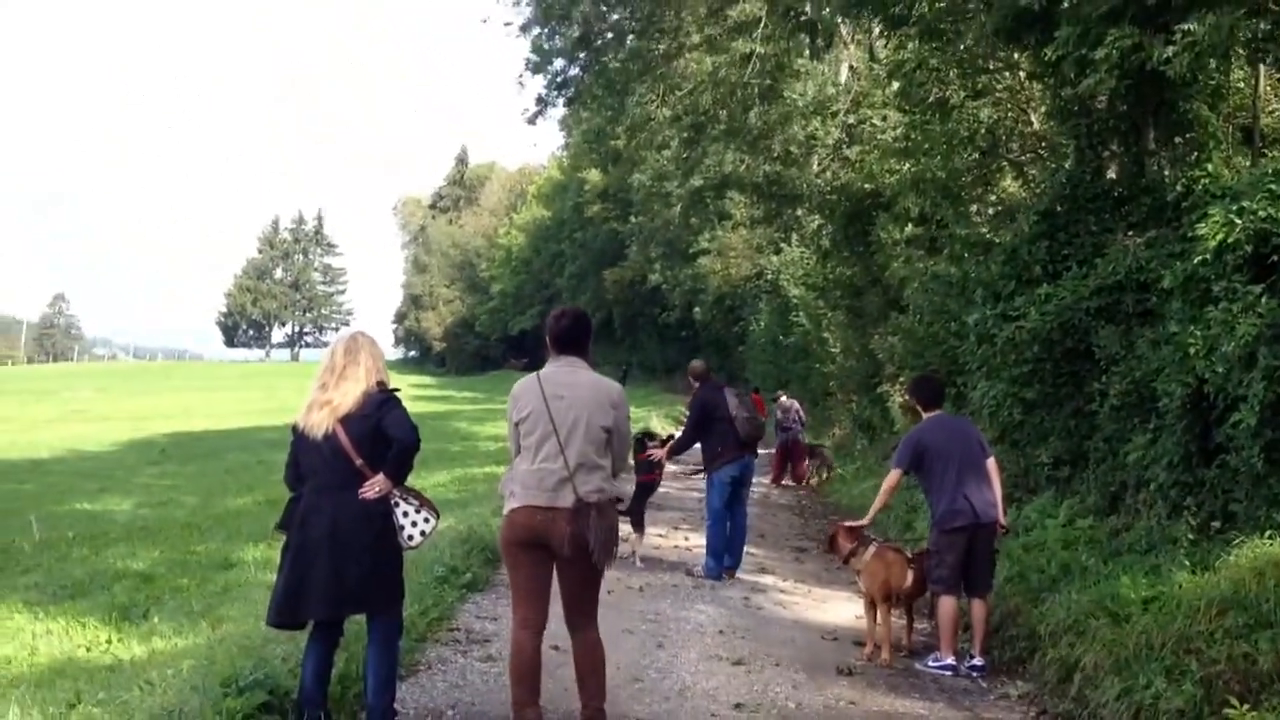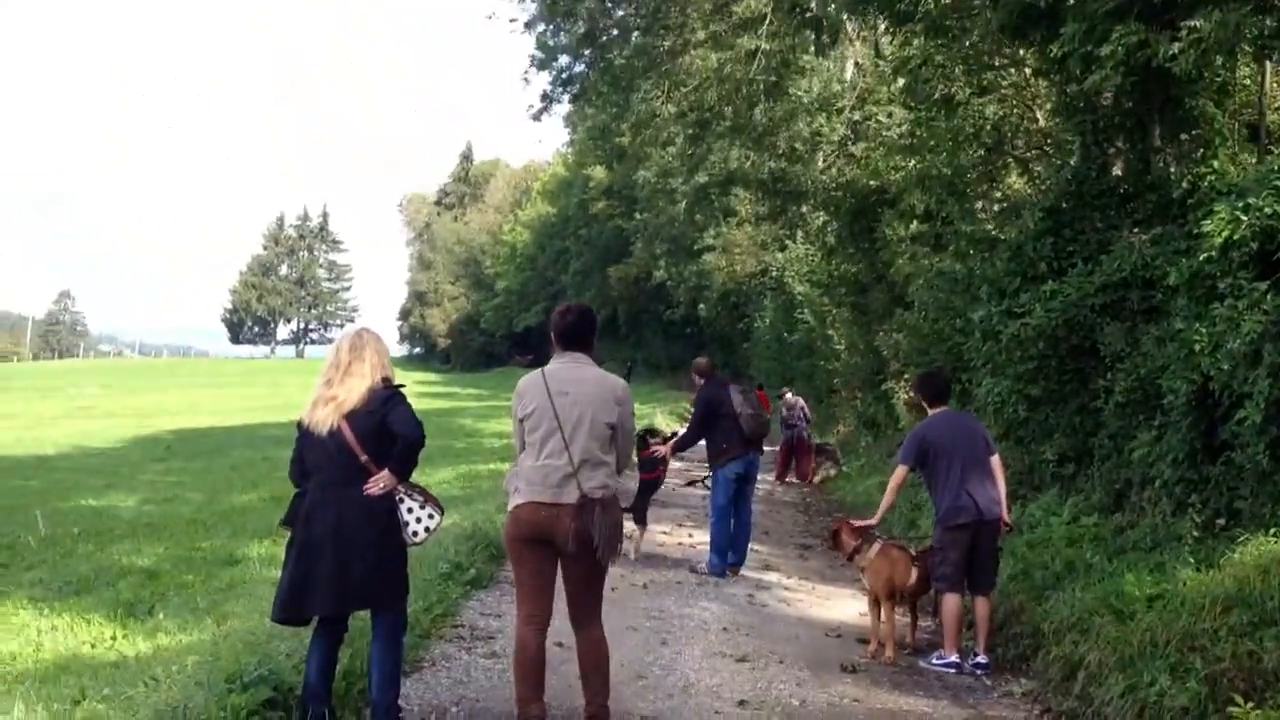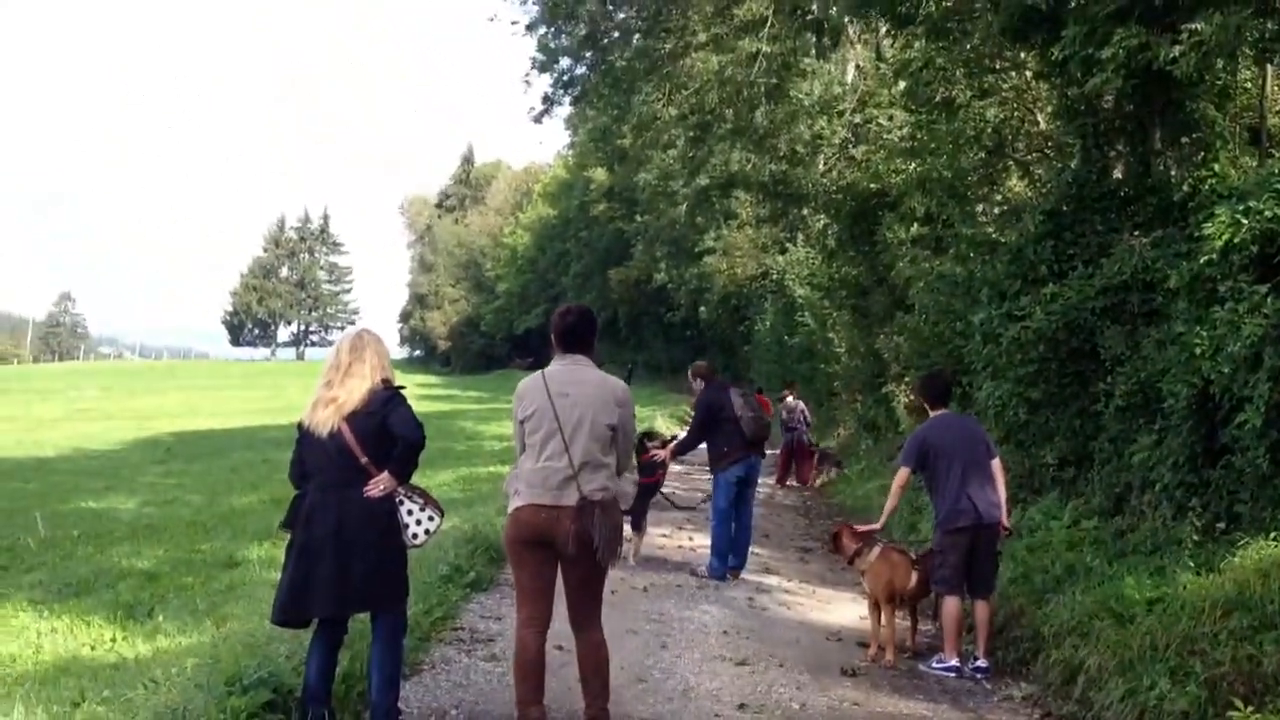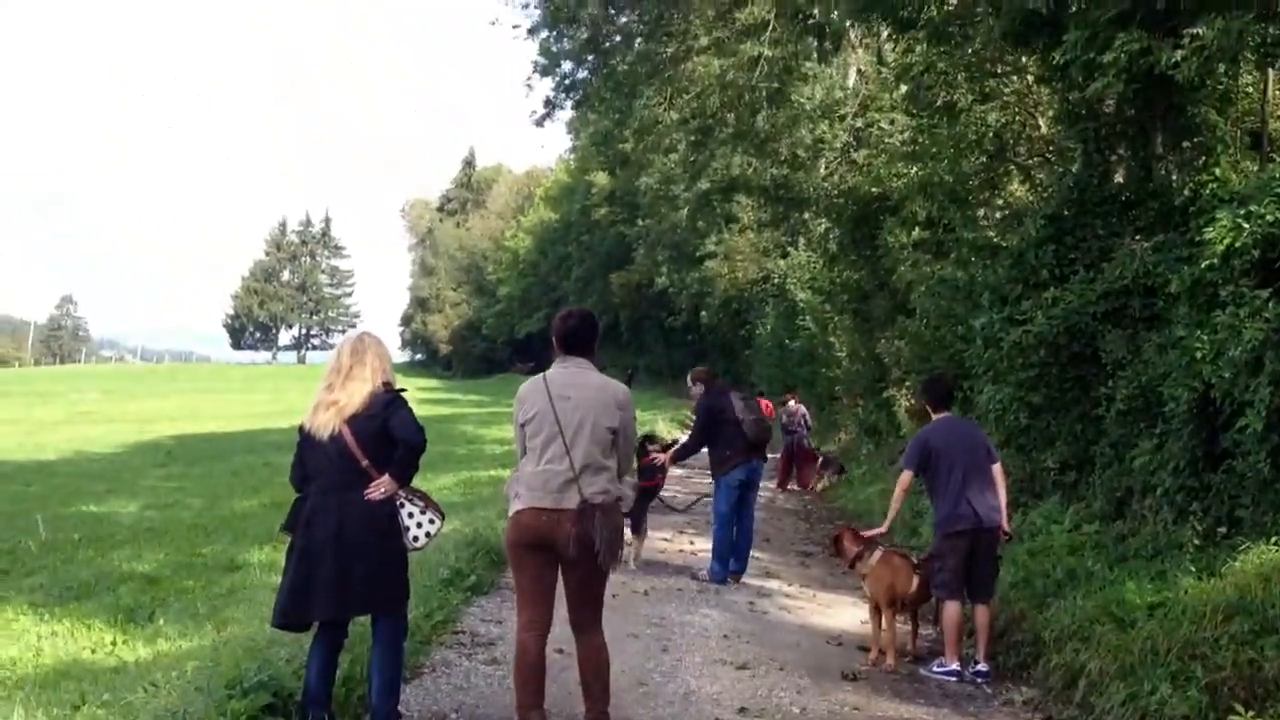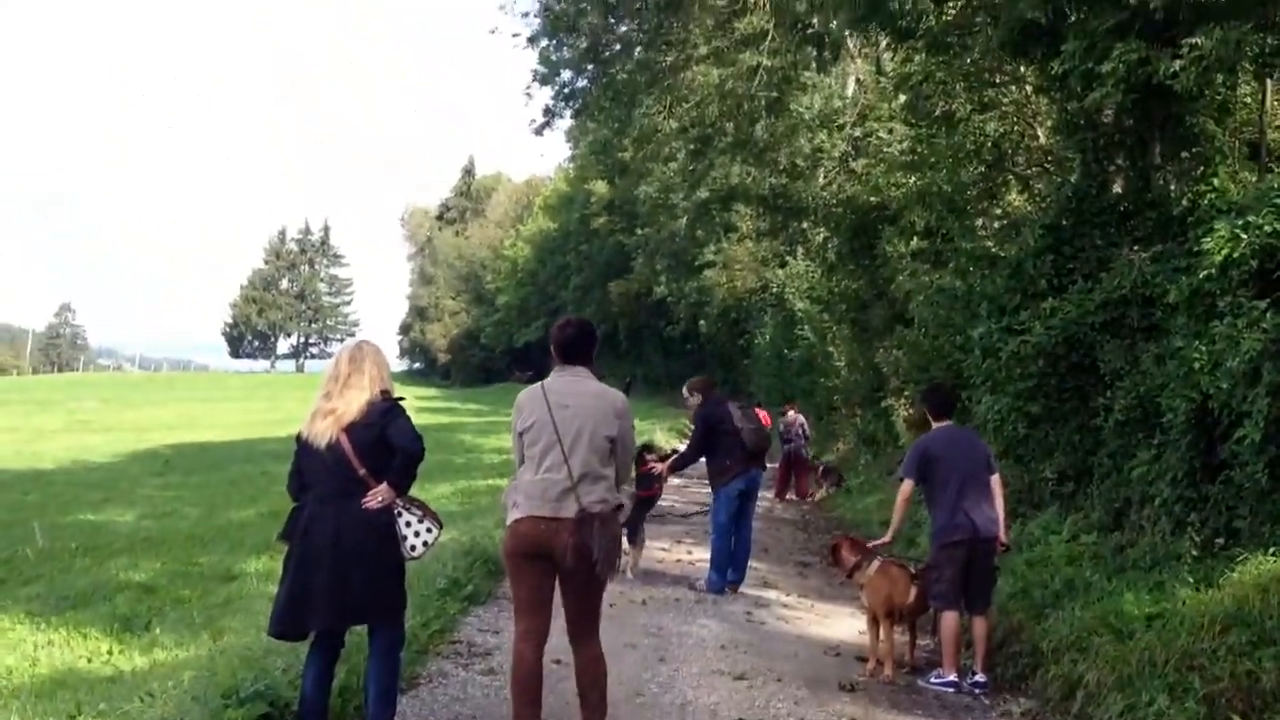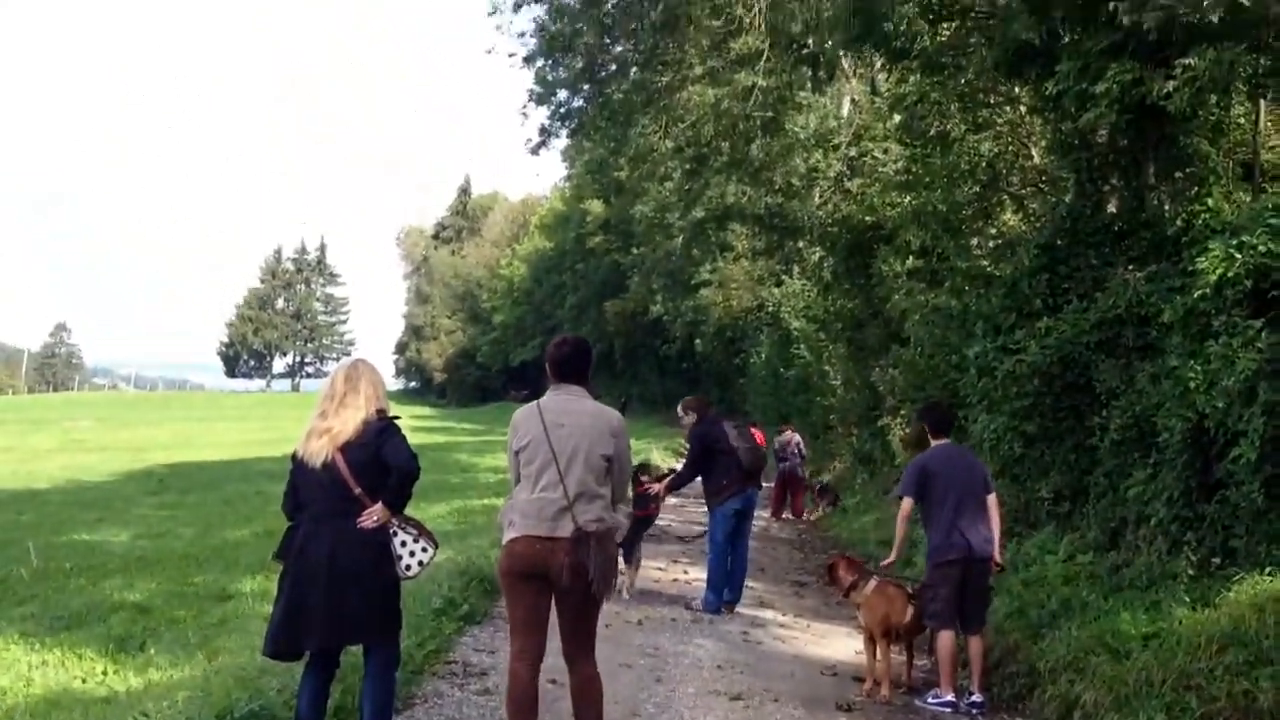
dt=0.1s
person 1, frame 1
left shoulder: (523, 389)
right shoulder: (610, 392)
left elbow: (514, 451)
right elbow: (620, 462)
left hip: (526, 512)
left knee: (527, 623)
right knee: (584, 624)
person 1, frame 2
left shoulder: (528, 385)
right shoulder: (615, 389)
left elbow: (519, 448)
right elbow: (624, 458)
left hip: (530, 508)
right hip: (590, 512)
left knee: (531, 619)
right knee: (588, 621)
person 1, frame 3
left shoulder: (528, 387)
right shoulder: (615, 391)
left elbow: (519, 450)
right elbow: (624, 460)
left hip: (530, 510)
right hip: (590, 514)
left knee: (530, 622)
right knee: (587, 623)
person 1, frame 4
left shoulder: (529, 390)
right shoulder: (617, 394)
left elbow: (520, 454)
right elbow: (625, 463)
left hip: (531, 513)
right hip: (591, 517)
left knee: (531, 625)
right knee: (588, 627)
person 1, frame 5
left shoulder: (527, 399)
right shoulder: (615, 403)
left elbow: (518, 461)
right elbow: (624, 471)
left hip: (530, 524)
left knee: (528, 634)
right knee: (585, 637)
person 1, frame 6
left shoulder: (523, 418)
right shoulder: (611, 422)
left elbow: (515, 480)
right elbow: (619, 491)
left hip: (525, 542)
right hip: (585, 544)
left knee: (524, 654)
right knee: (581, 656)
person 2, frame 1
left shoulder: (310, 412)
right shoulder: (379, 403)
left elbow: (294, 476)
right elbow: (408, 439)
right wrist: (390, 477)
left hip: (317, 531)
right hip: (365, 530)
left knee: (325, 624)
right knee: (383, 627)
person 2, frame 2
left shoulder: (316, 409)
right shoulder: (383, 399)
left elbow: (299, 472)
right elbow: (412, 435)
right wrist: (395, 473)
left hip: (321, 527)
right hip: (370, 527)
left knee: (330, 620)
right knee: (387, 623)
person 2, frame 3
left shoulder: (316, 410)
right shoulder: (384, 400)
left elbow: (298, 474)
right elbow: (412, 437)
right wrist: (395, 475)
left hip: (321, 528)
right hip: (370, 528)
left knee: (330, 623)
right knee: (387, 625)
person 2, frame 4
left shoulder: (317, 413)
right shoulder: (385, 403)
left elbow: (299, 477)
right elbow: (413, 440)
right wrist: (396, 478)
left hip: (322, 531)
right hip: (371, 531)
left knee: (330, 626)
right knee: (387, 628)
person 2, frame 5
left shoulder: (314, 422)
right shoulder: (383, 413)
left elbow: (297, 487)
right elbow: (412, 448)
right wrist: (393, 487)
left hip: (318, 543)
right hip: (368, 542)
left knee: (327, 635)
right knee: (385, 636)
person 2, frame 6
left shoulder: (310, 441)
right shoulder: (378, 431)
left elbow: (292, 505)
right elbow: (407, 467)
right wrist: (389, 506)
left hip: (314, 561)
right hip: (363, 561)
left knee: (321, 655)
right knee: (380, 656)
person 3, frame 1
left shoulder: (917, 436)
right shoulder: (967, 426)
left elbow: (891, 483)
right elbow: (993, 469)
left wrist: (868, 518)
right wrist: (1000, 512)
left hip: (951, 519)
right hip: (985, 517)
left knee: (947, 590)
right knee: (978, 591)
left ankle: (946, 658)
right ankle: (977, 657)
person 3, frame 2
left shoulder: (922, 433)
right shoulder: (973, 423)
left elbow: (898, 480)
right elbow: (997, 466)
left wrist: (877, 517)
right wrist: (1004, 509)
left hip: (955, 517)
right hip: (989, 515)
left knee: (950, 587)
right knee: (982, 589)
left ankle: (950, 655)
right ankle: (981, 655)
person 3, frame 3
left shoulder: (923, 435)
right shoulder: (973, 425)
left elbow: (900, 482)
right elbow: (997, 470)
left wrist: (881, 521)
right wrist: (1003, 513)
left hip: (954, 520)
right hip: (988, 518)
left knee: (950, 591)
right knee: (982, 592)
left ankle: (950, 659)
right ankle: (980, 659)
person 3, frame 4
left shoulder: (925, 437)
right shoulder: (975, 430)
left elbow: (904, 485)
right elbow: (998, 474)
left wrist: (886, 525)
right wrist: (1003, 517)
left hip: (954, 524)
right hip: (988, 522)
left knee: (951, 595)
right knee: (982, 597)
left ankle: (951, 663)
right ankle: (981, 663)
person 3, frame 5
left shoulder: (923, 445)
right shoulder: (975, 440)
left elbow: (904, 494)
right elbow: (996, 485)
left wrist: (890, 534)
right wrist: (1001, 528)
left hip: (951, 534)
right hip: (985, 532)
left knee: (948, 605)
right knee: (979, 607)
left ankle: (949, 674)
right ankle: (979, 674)
person 3, frame 6
left shoulder: (921, 463)
right shoulder: (973, 460)
left elbow: (905, 512)
right elbow: (993, 505)
left wrist: (895, 553)
right wrist: (996, 548)
left hip: (946, 553)
right hip: (980, 552)
left knee: (944, 625)
right knee: (974, 627)
left ankle: (946, 694)
right ankle: (976, 694)
person 4, frame 1
left shoulder: (701, 397)
right shoulder: (728, 393)
left elbow: (691, 434)
left wrist: (667, 451)
left hip: (724, 461)
right hip: (746, 457)
left knee: (716, 515)
right knee: (738, 513)
left ankle: (713, 568)
right ankle: (730, 566)
person 4, frame 2
left shoulder: (706, 394)
right shoulder: (733, 390)
left elbow: (696, 431)
left wrist: (672, 448)
left hip: (729, 458)
right hip: (751, 454)
left knee: (720, 512)
right knee: (742, 510)
left ankle: (717, 565)
right ankle: (734, 562)
person 4, frame 3
left shoulder: (706, 398)
right shoulder: (731, 393)
left elbow: (696, 435)
left wrist: (672, 452)
left hip: (730, 461)
right hip: (753, 457)
left knee: (721, 516)
right knee: (743, 514)
left ankle: (717, 568)
right ankle: (735, 566)
person 4, frame 4
left shoulder: (707, 403)
right shoulder: (731, 397)
left elbow: (697, 440)
left wrist: (672, 457)
right wrist: (679, 450)
left hip: (732, 465)
right hip: (754, 460)
left knee: (723, 520)
right knee: (745, 518)
left ankle: (718, 572)
right ankle: (736, 570)
person 4, frame 5
left shoulder: (705, 413)
right shoulder: (726, 407)
left elbow: (696, 449)
left wrist: (670, 467)
right wrist: (677, 460)
left hip: (731, 474)
right hip: (753, 469)
left knee: (721, 529)
right knee: (743, 527)
left ankle: (715, 582)
right ankle: (734, 580)
person 4, frame 6
left shoulder: (700, 432)
right shoulder: (721, 426)
left elbow: (691, 469)
left wrist: (666, 487)
right wrist: (673, 480)
left hip: (727, 493)
right hip: (749, 488)
left knee: (718, 549)
right knee: (739, 547)
left ankle: (712, 602)
right ankle: (730, 600)
